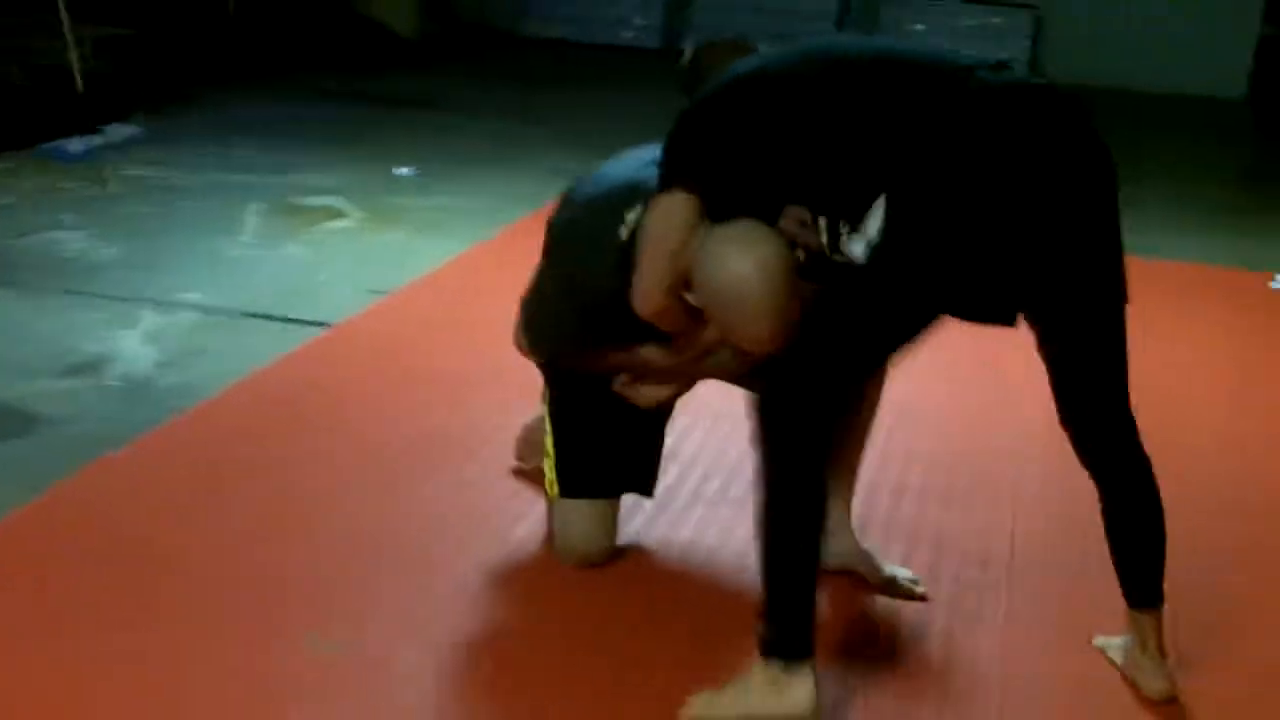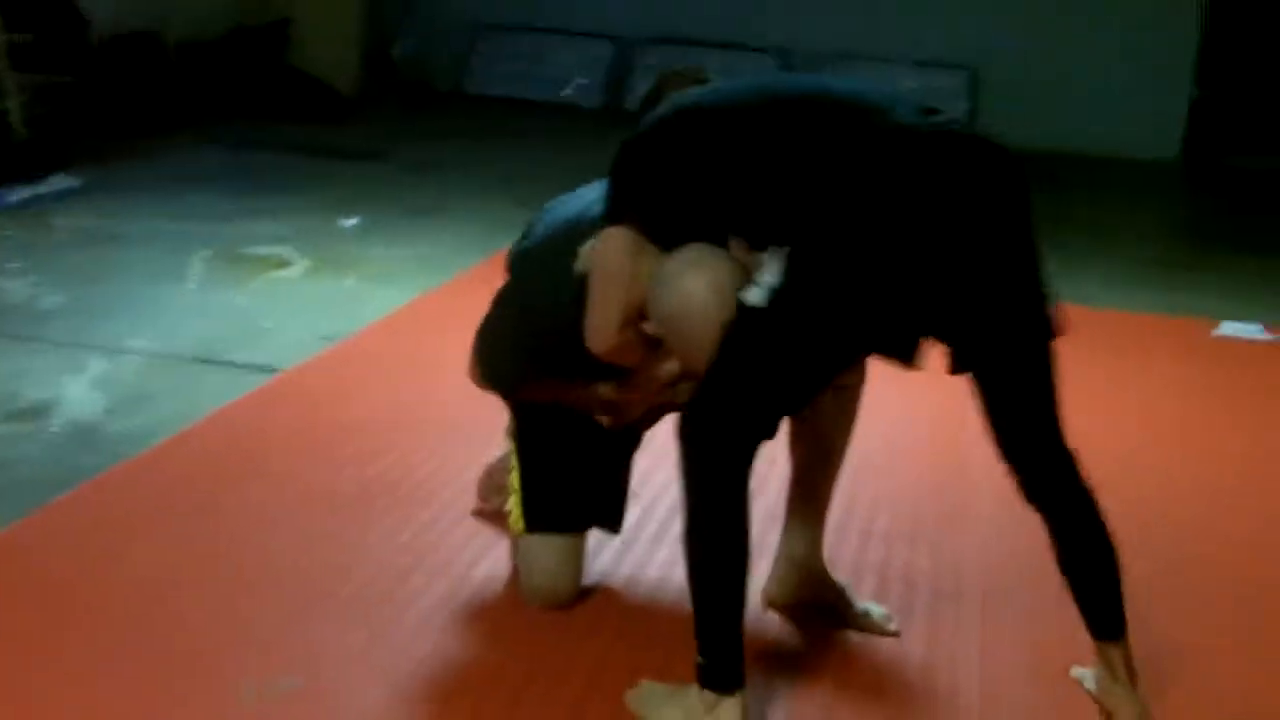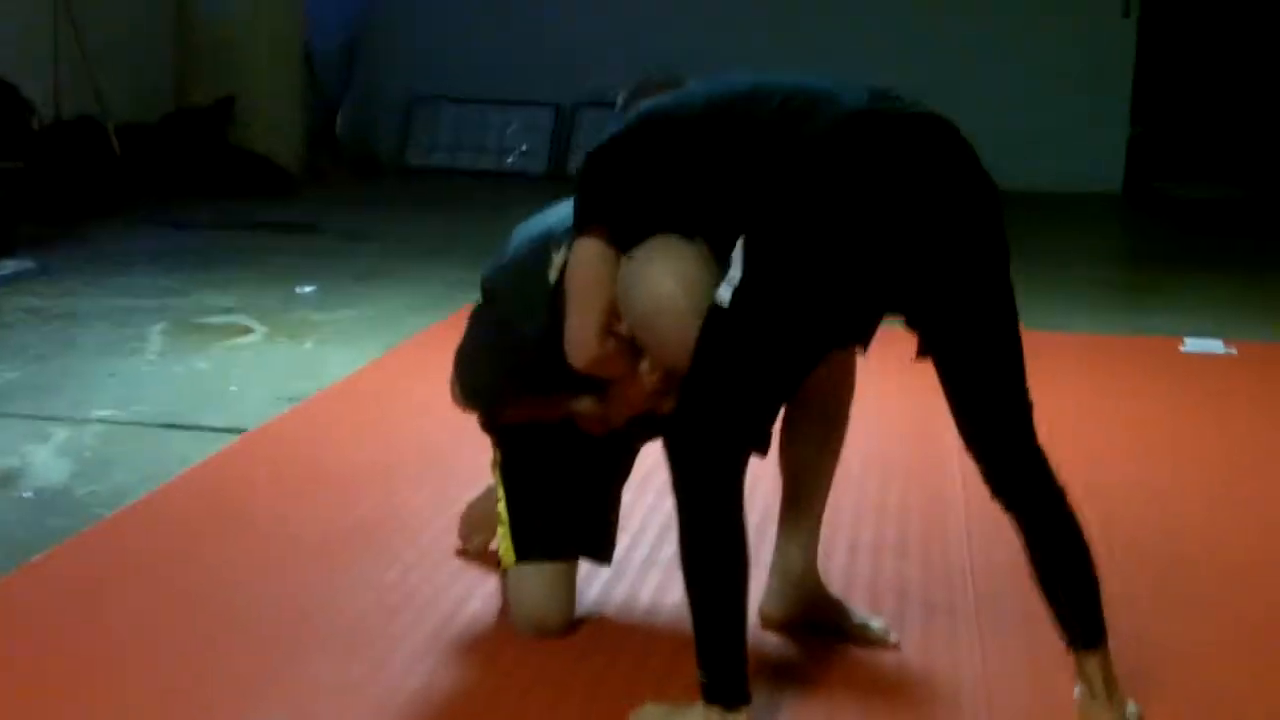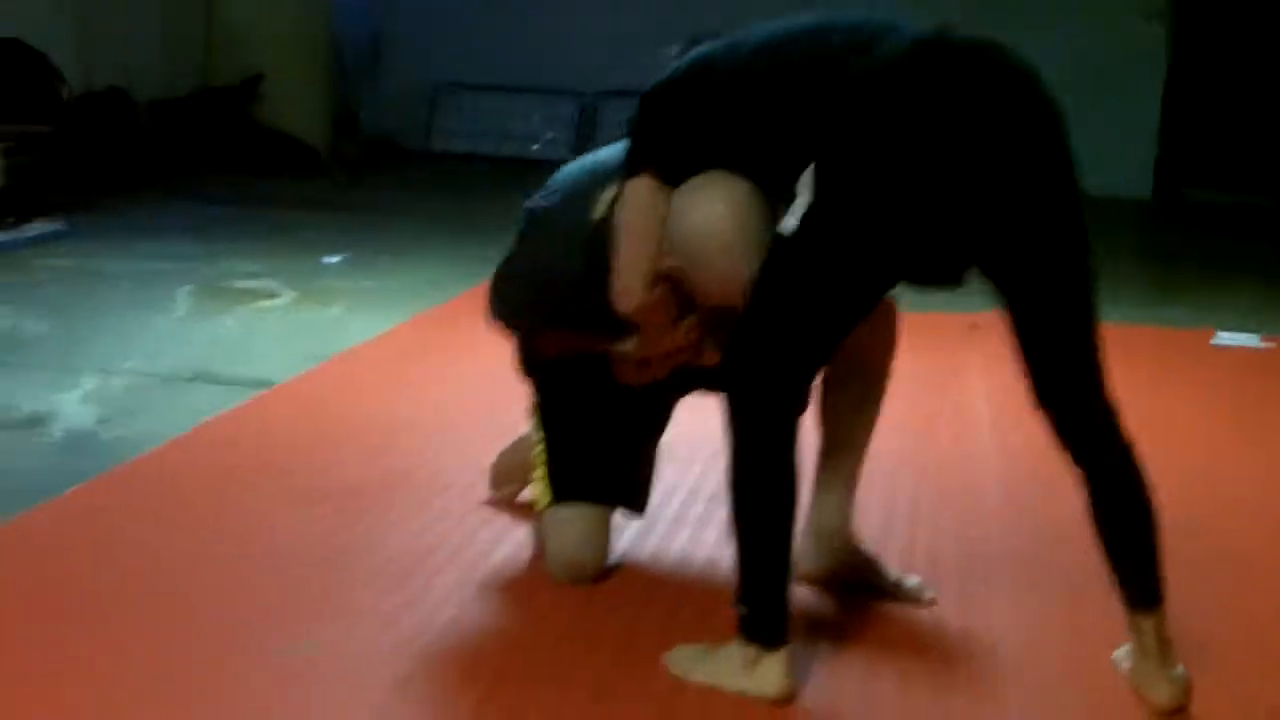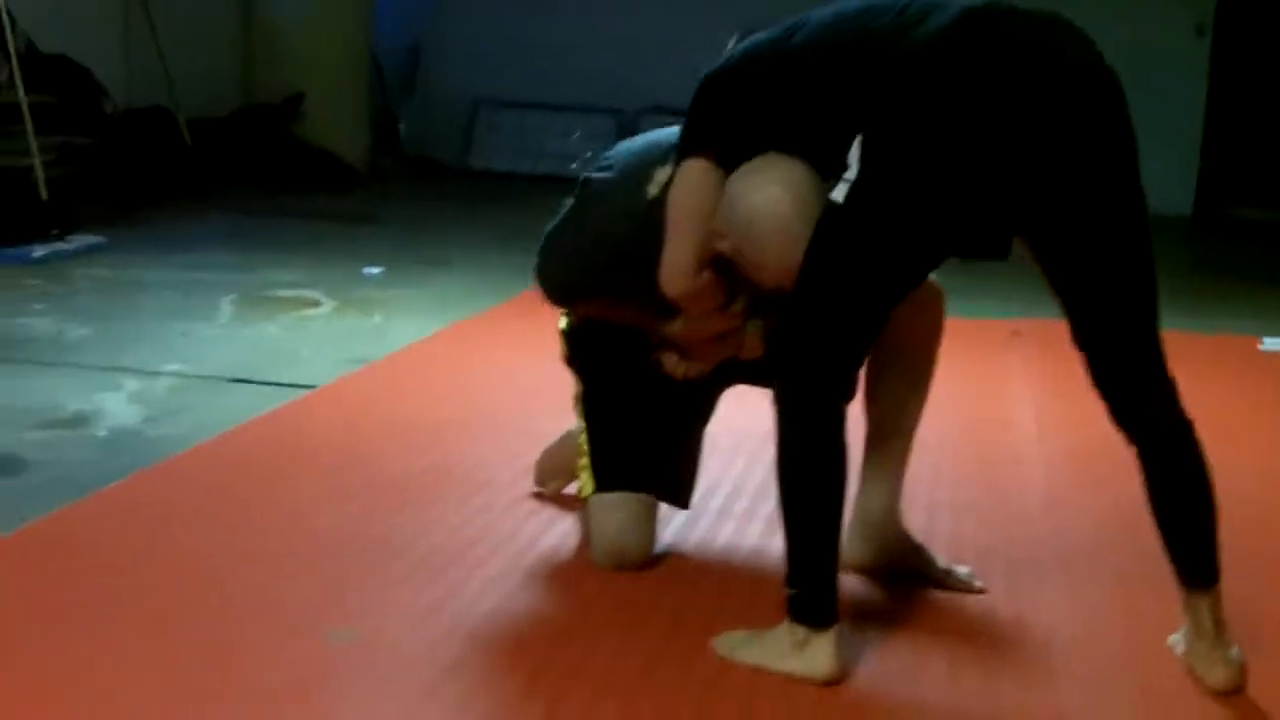
dt=0.2s
person 1, frame 1
left shoulder: (710, 114)
right shoulder: (818, 76)
left elbow: (652, 296)
left hip: (964, 176)
right hip: (1063, 142)
left knee: (795, 400)
right knee: (1101, 422)
right ankle: (1148, 652)
person 1, frame 2
left shoulder: (652, 146)
right shoulder: (764, 112)
left elbow: (605, 335)
left hip: (868, 217)
right hip: (982, 184)
left knee: (718, 437)
right knee: (1040, 455)
person 1, frame 3
left shoulder: (617, 158)
left elbow: (584, 347)
left hip: (828, 203)
right hip: (943, 172)
left knee: (704, 450)
right knee: (1011, 457)
person 1, frame 4
left shoulder: (673, 99)
right shoulder: (782, 58)
left elbow: (631, 292)
left hip: (897, 137)
right hip: (1014, 107)
left knee: (762, 384)
right knee: (1078, 405)
left ankle: (761, 653)
right ankle: (1154, 658)
person 1, frame 5
left shoulder: (728, 89)
left elbow: (679, 277)
left hip: (946, 112)
right hip: (1071, 78)
left knee: (809, 363)
right knee: (1139, 386)
left ankle: (810, 634)
right ankle: (1210, 640)
person 2, frame 1
right shoulder: (594, 257)
right elbow: (535, 341)
right wrist: (652, 358)
right hip: (608, 350)
right knee: (582, 547)
left ankle: (833, 530)
right ankle: (558, 430)
person 2, frame 2
right shoulder: (550, 285)
right elbow: (489, 373)
left wrist: (656, 391)
right wrist: (612, 392)
right hip: (570, 383)
right knee: (549, 586)
right ankle: (521, 474)
person 2, frame 3
right shoulder: (529, 304)
right elbow: (470, 393)
right wrist: (589, 408)
left knee: (827, 360)
right knee: (538, 616)
left ankle: (794, 581)
right ankle: (508, 502)
person 2, frame 4
right shoulder: (569, 231)
right elbow: (517, 318)
left wrist: (694, 350)
right wrist: (622, 347)
left hip: (698, 339)
right hip: (590, 341)
left knee: (867, 315)
right knee: (574, 560)
left ankle: (827, 539)
right ankle: (549, 443)
person 2, frame 5
right shoulder: (619, 206)
right elbow: (561, 285)
left wrist: (747, 334)
right wrist: (660, 323)
left hip: (736, 314)
right hip: (635, 334)
left knee: (915, 299)
right knee: (619, 547)
left ankle: (876, 528)
right ankle: (597, 433)
